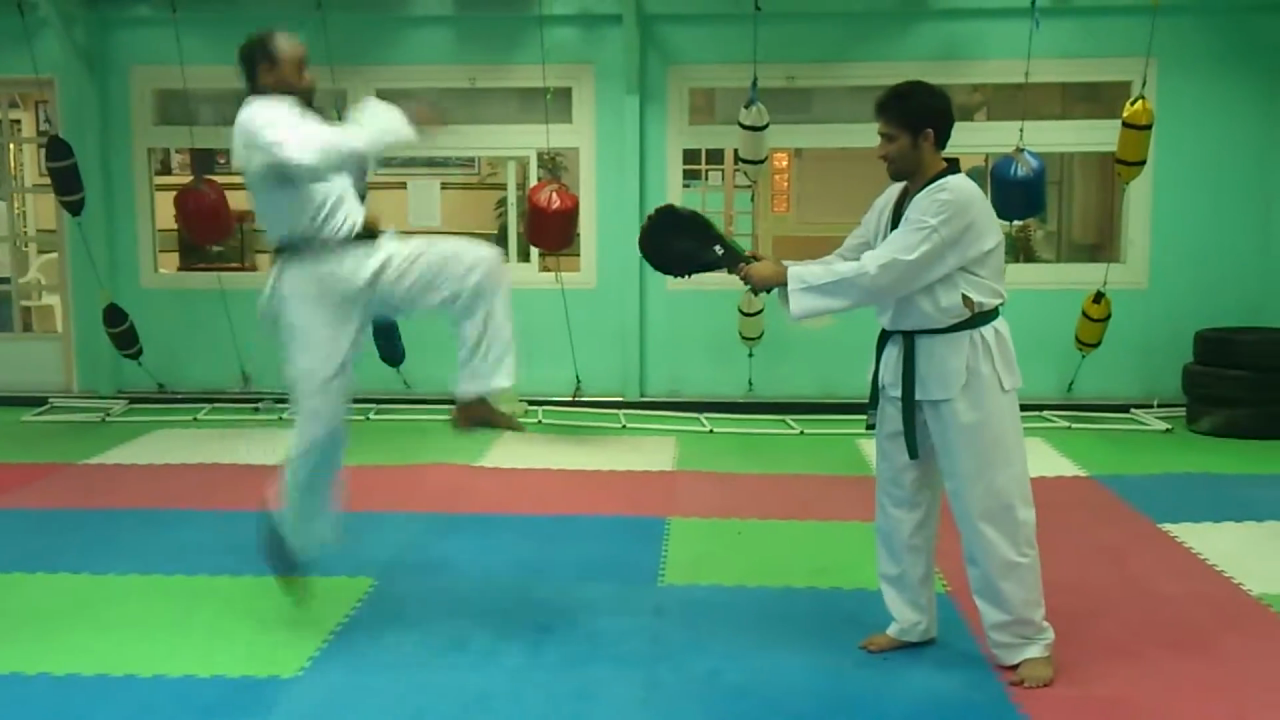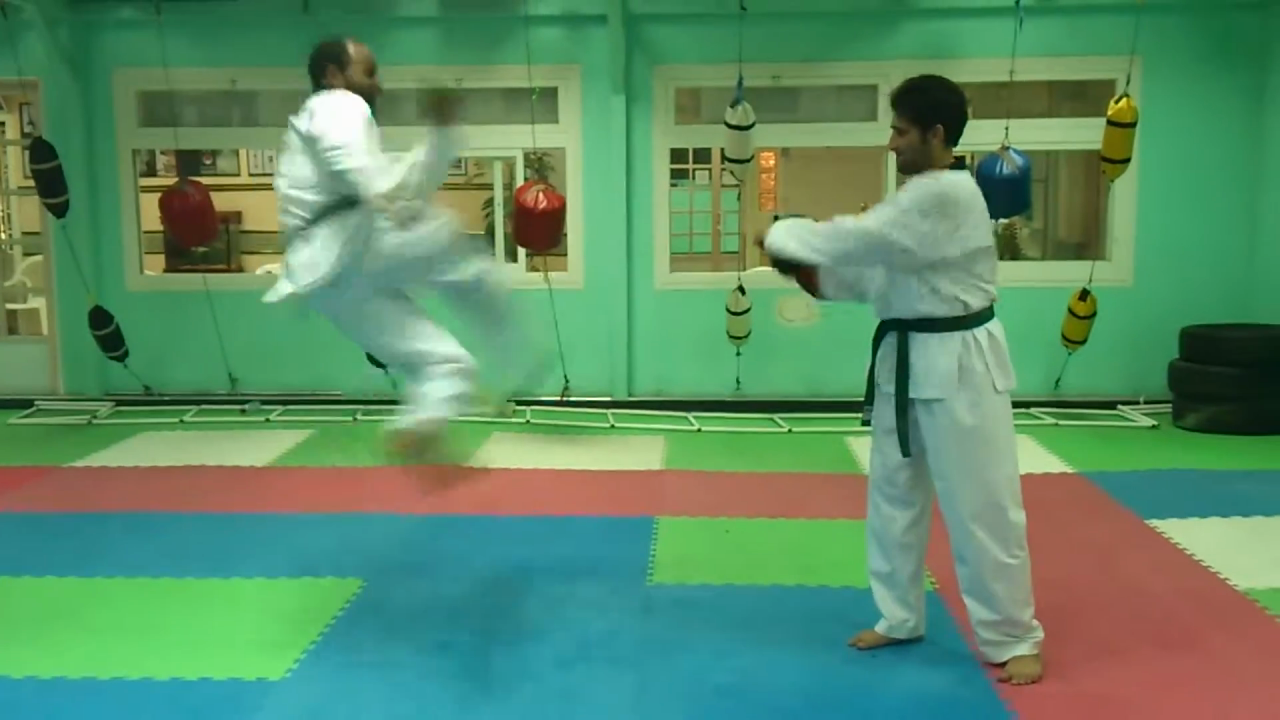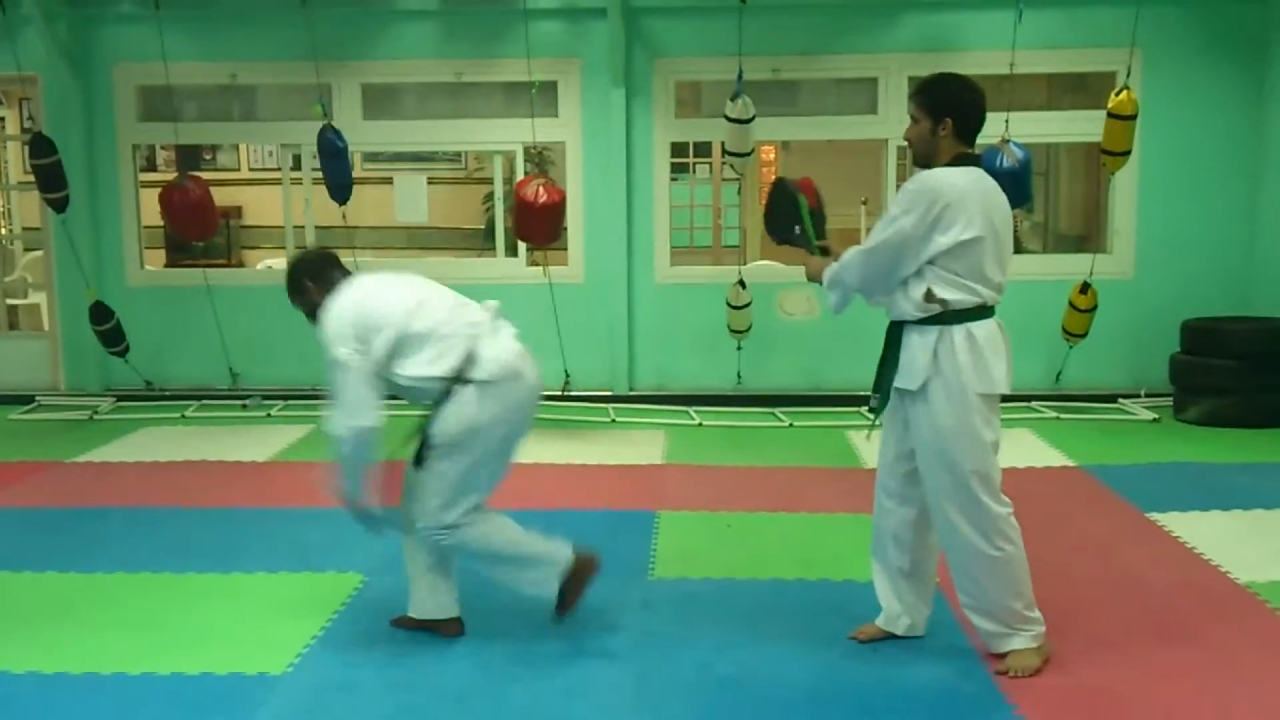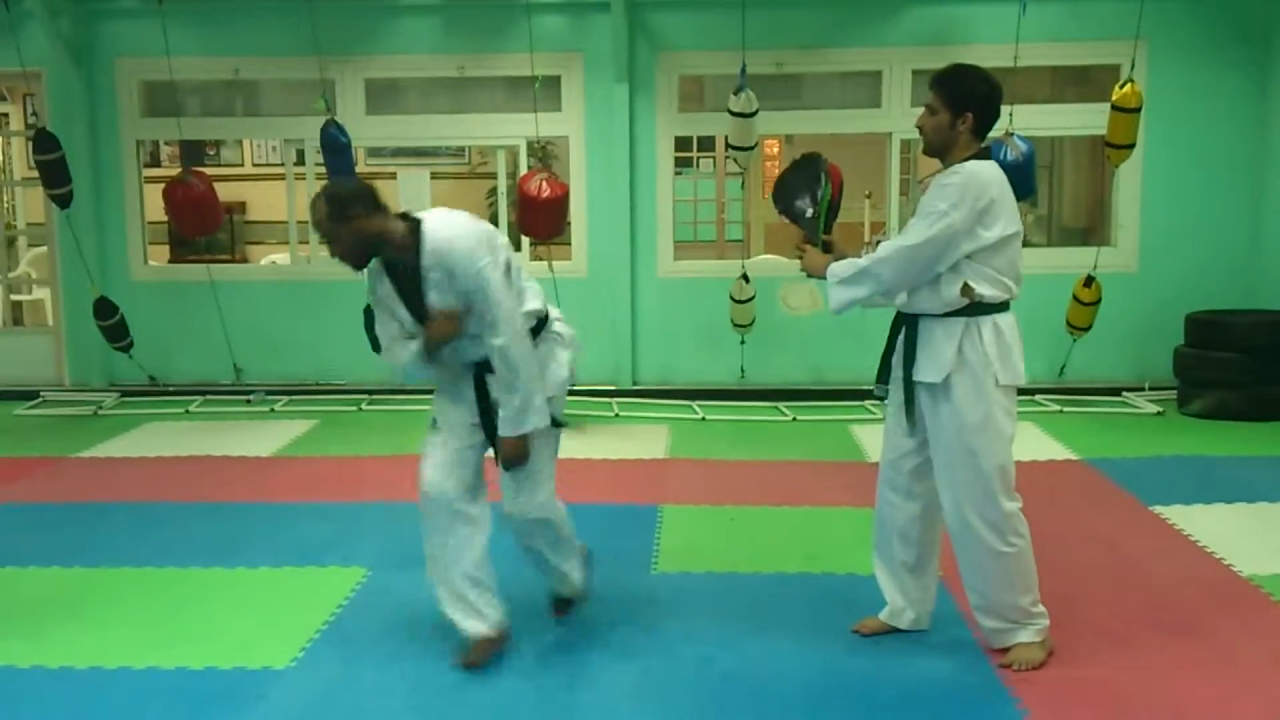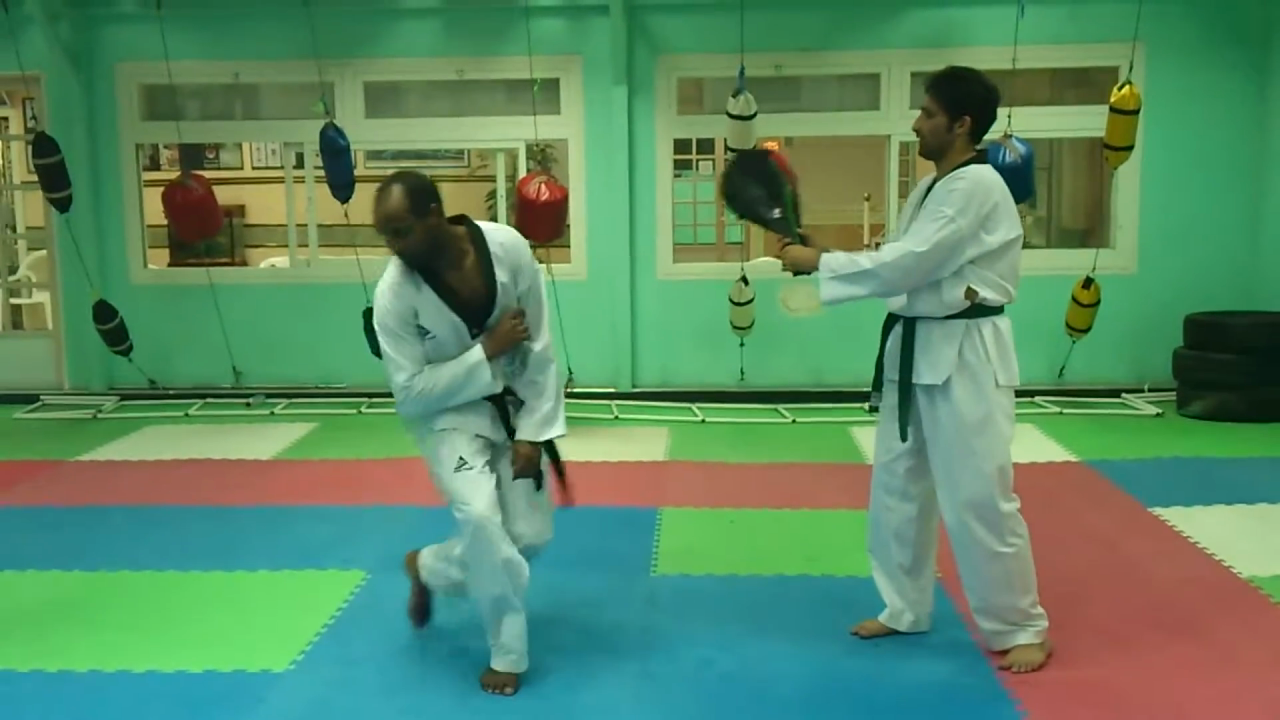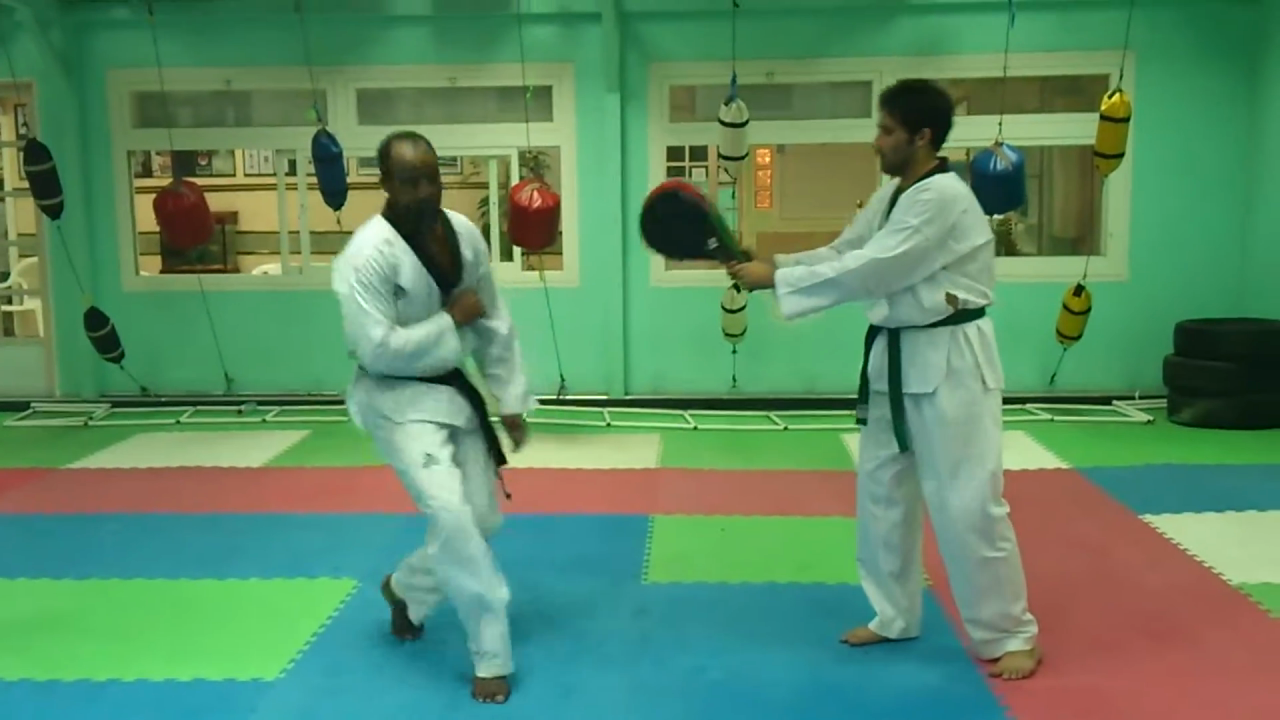
dt=0.3s
person 1, frame 1
left shoulder: (957, 200)
right shoulder: (894, 200)
left elbow: (882, 275)
right elbow: (850, 261)
left wrist: (785, 278)
right wrist: (777, 271)
left hip: (964, 366)
right hip: (906, 363)
left knee: (990, 506)
right knee: (900, 498)
left ankle: (1025, 640)
right ankle: (911, 621)
person 1, frame 2
left shoulder: (946, 194)
right shoulder: (916, 193)
left elbow: (856, 238)
right elbow: (880, 271)
left wrist: (782, 236)
right wrist: (824, 279)
left hip: (957, 365)
right hip: (905, 359)
left knee: (981, 506)
right knee: (893, 494)
left ankle: (1015, 638)
right ankle: (900, 617)
person 1, frame 3
left shoulder: (931, 188)
right shoulder: (981, 189)
left elbow: (874, 263)
left wrist: (827, 274)
right wrist: (847, 271)
left hip: (950, 360)
right hip: (926, 357)
left knee: (968, 501)
right knee: (899, 491)
left ankle: (1020, 631)
right ankle: (902, 614)
person 1, frame 4
left shoulder: (970, 182)
right shoulder: (962, 181)
left elbow: (905, 260)
left wrist: (831, 271)
right wrist: (850, 265)
left hip: (968, 354)
right hip: (928, 350)
left knee: (979, 496)
right knee: (903, 484)
left ankle: (1023, 627)
right ankle: (906, 607)
person 1, frame 5
left shoulder: (977, 187)
right shoulder: (933, 186)
left elbow: (907, 264)
right elbow: (900, 260)
left wrist: (820, 263)
right wrist: (817, 254)
left hip: (964, 356)
right hip: (913, 350)
left knee: (977, 497)
right knee: (898, 486)
left ankle: (1022, 628)
right ankle: (905, 609)
person 1, frame 6
left shoulder: (943, 198)
right shoulder: (892, 196)
left elbow: (868, 271)
right elbow: (842, 254)
left wrist: (775, 279)
right wrist: (773, 262)
left hip: (949, 363)
right hip: (896, 360)
left knee: (967, 503)
right knee: (882, 491)
left ankle: (1011, 635)
right ankle: (895, 616)
person 2, frame 1
left shoulder: (289, 121)
right shoulder: (260, 122)
right elbow: (313, 155)
right wrist: (390, 125)
left hip: (367, 263)
right hip: (317, 280)
left knee: (478, 266)
right knee: (320, 424)
left ankle: (476, 398)
right ankle: (292, 534)
person 2, frame 2
left shoulder: (320, 118)
right shoulder: (334, 108)
right elbow: (345, 149)
right wrist: (385, 188)
left hip: (329, 280)
right hip: (356, 242)
left knee: (444, 360)
person 2, frame 3
left shoulder: (338, 323)
right shoulder: (384, 287)
left elbow: (356, 421)
left wrist: (356, 494)
left hip: (486, 392)
right hip: (502, 369)
left knee: (444, 518)
right knee: (422, 503)
left ankle: (565, 568)
right ankle: (436, 610)
person 2, frame 4
left shoulder: (455, 238)
right shoulder: (379, 276)
left elbow: (506, 331)
right elbow: (399, 360)
left wrist: (517, 424)
right wrist: (427, 344)
left hip: (529, 356)
right hip: (465, 374)
left knee: (525, 499)
right knee: (444, 490)
left ankle: (571, 574)
right ankle: (483, 624)
person 2, frame 5
left shoulder: (507, 248)
right shoulder: (394, 295)
left elbow: (537, 346)
right elbow: (411, 392)
left wrist: (532, 432)
right wrist: (486, 352)
left hip: (508, 401)
right hip: (442, 412)
left knee: (528, 532)
right knee: (480, 521)
left ankle: (428, 566)
right ankle: (508, 652)
person 2, frame 6
left shoulder: (464, 234)
right shoulder: (366, 255)
left elbow: (494, 324)
right elbow: (377, 349)
left wrist: (511, 401)
right wrist: (452, 321)
left hip: (452, 389)
right hip: (396, 399)
left knee: (479, 519)
right knee: (452, 516)
left ankle: (405, 588)
right ankle: (491, 658)
